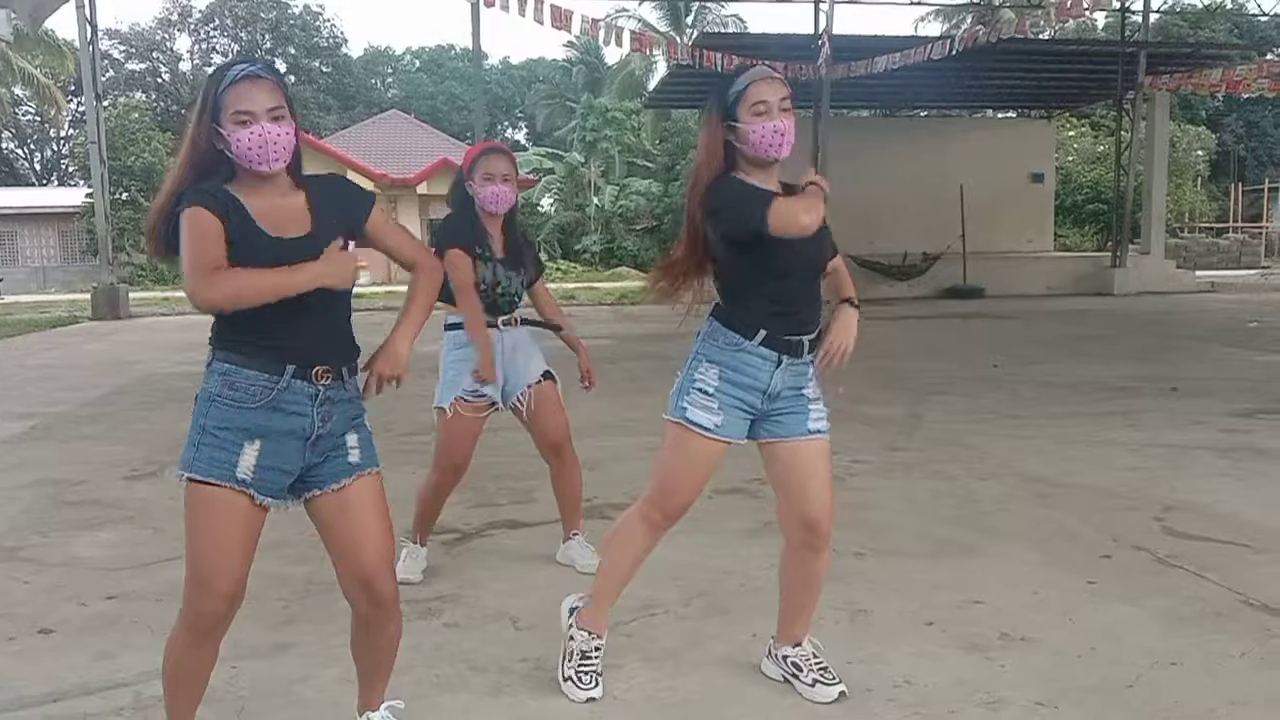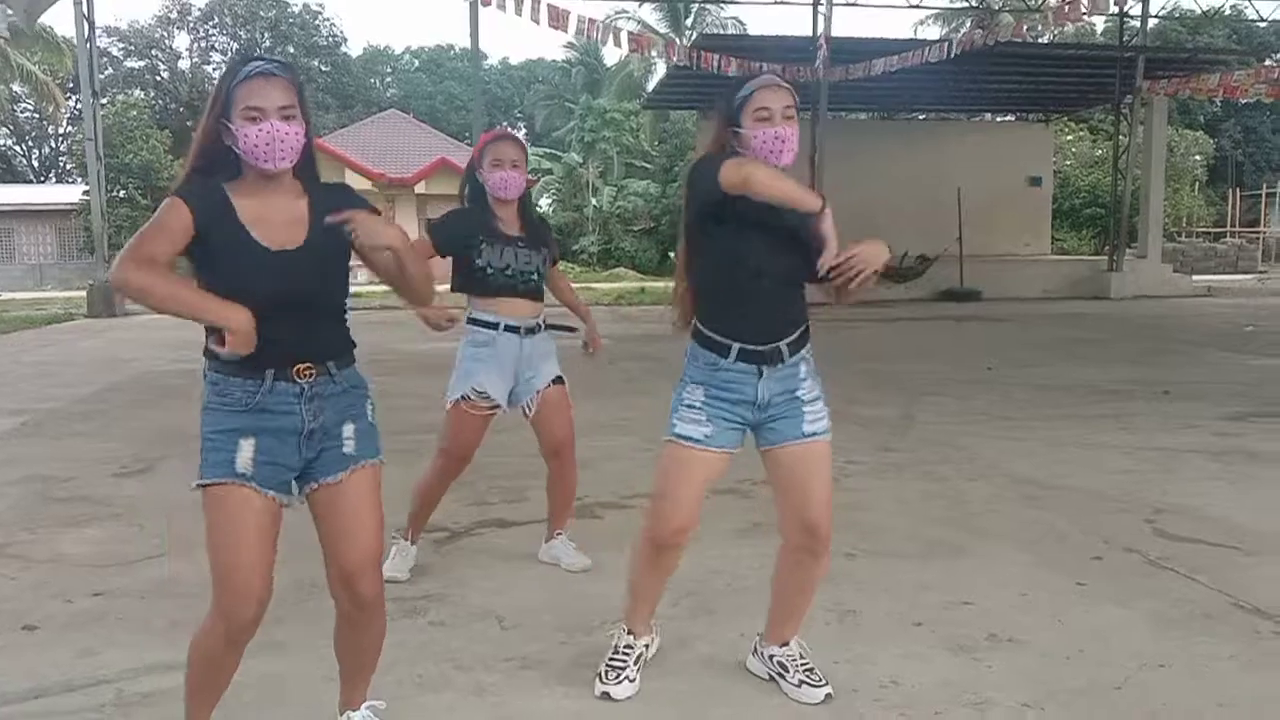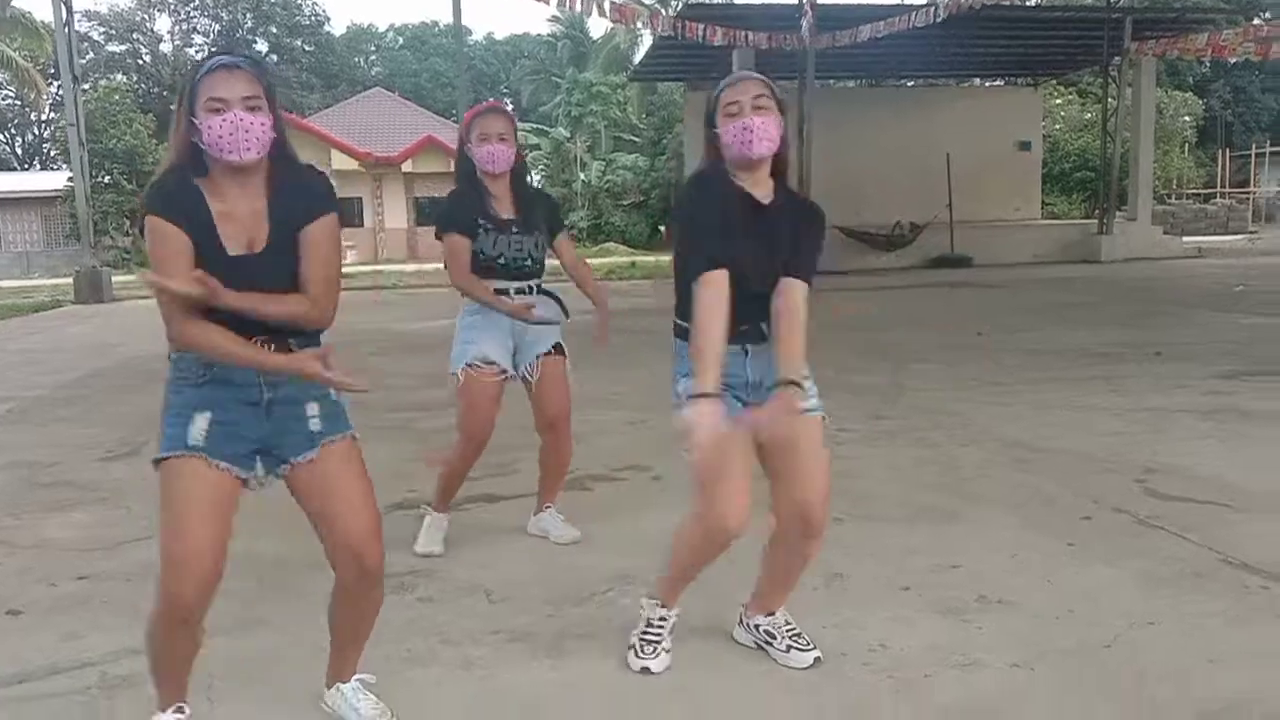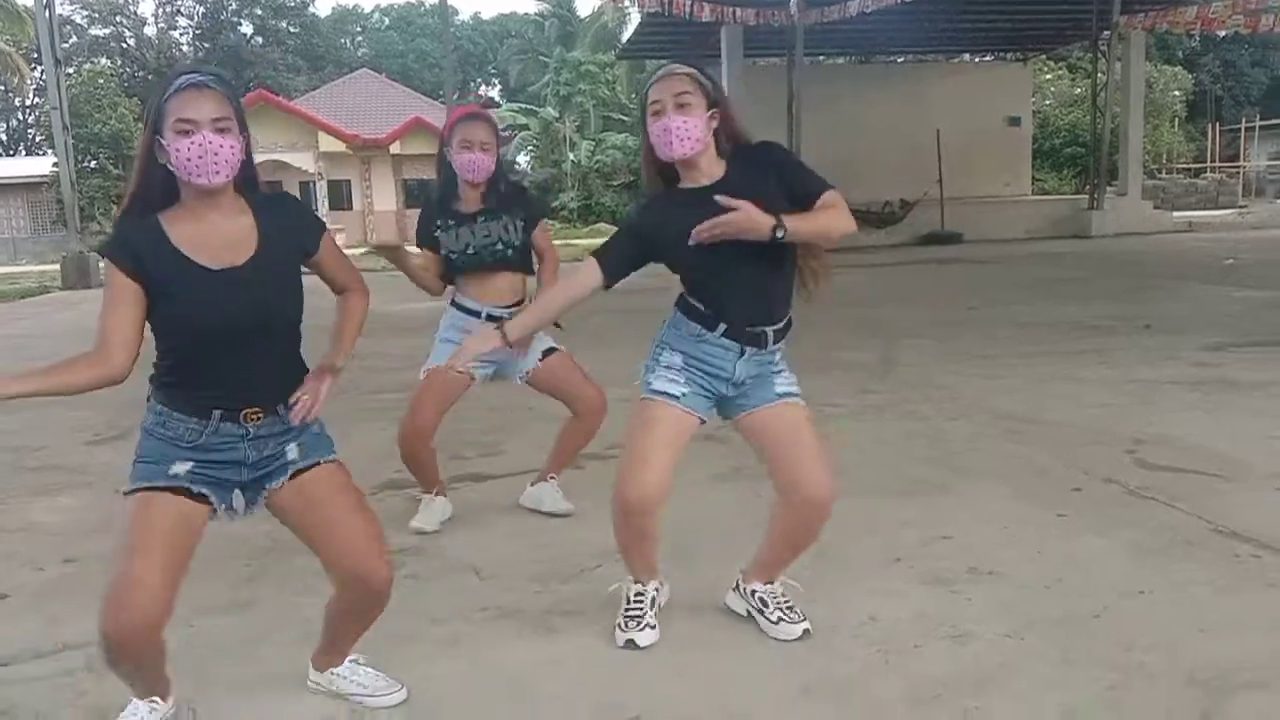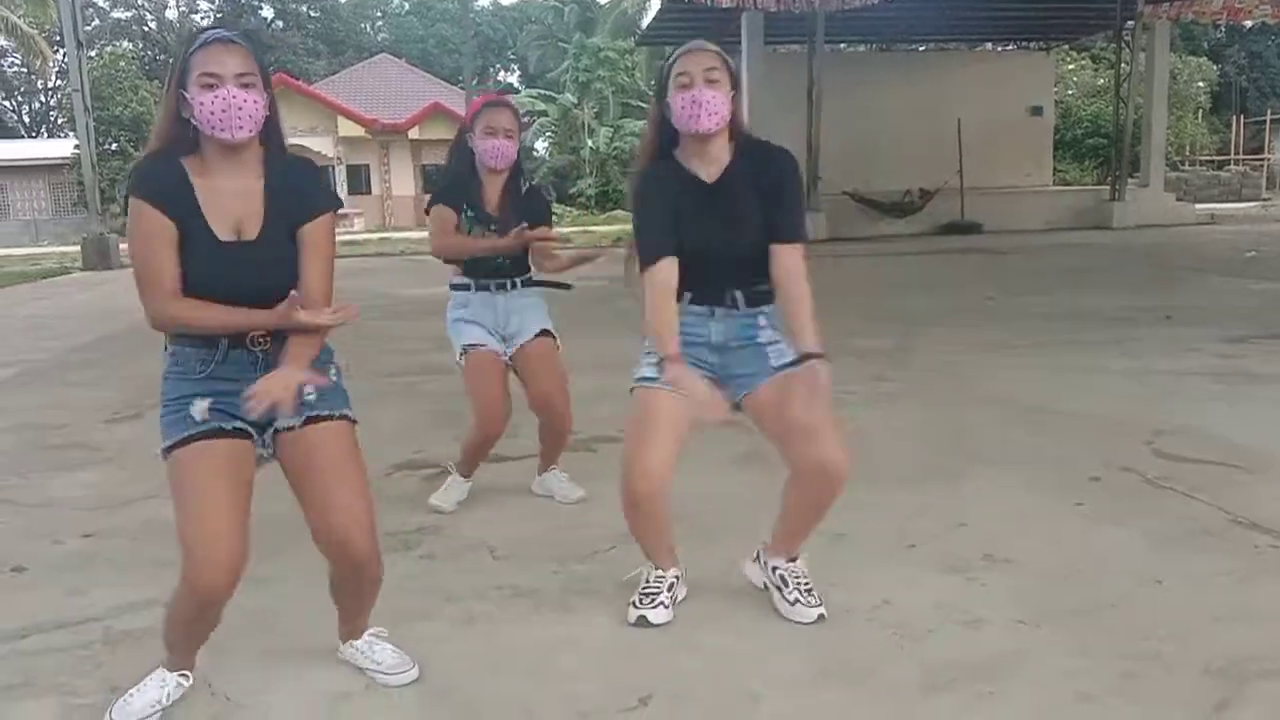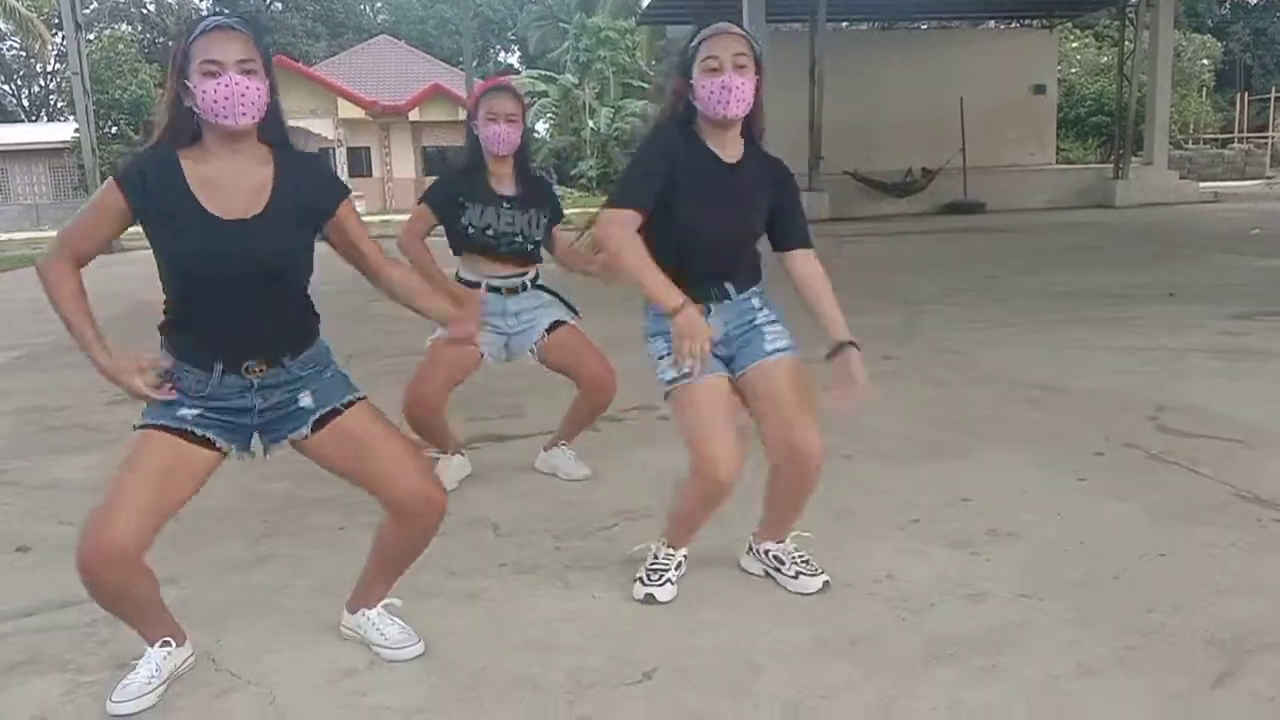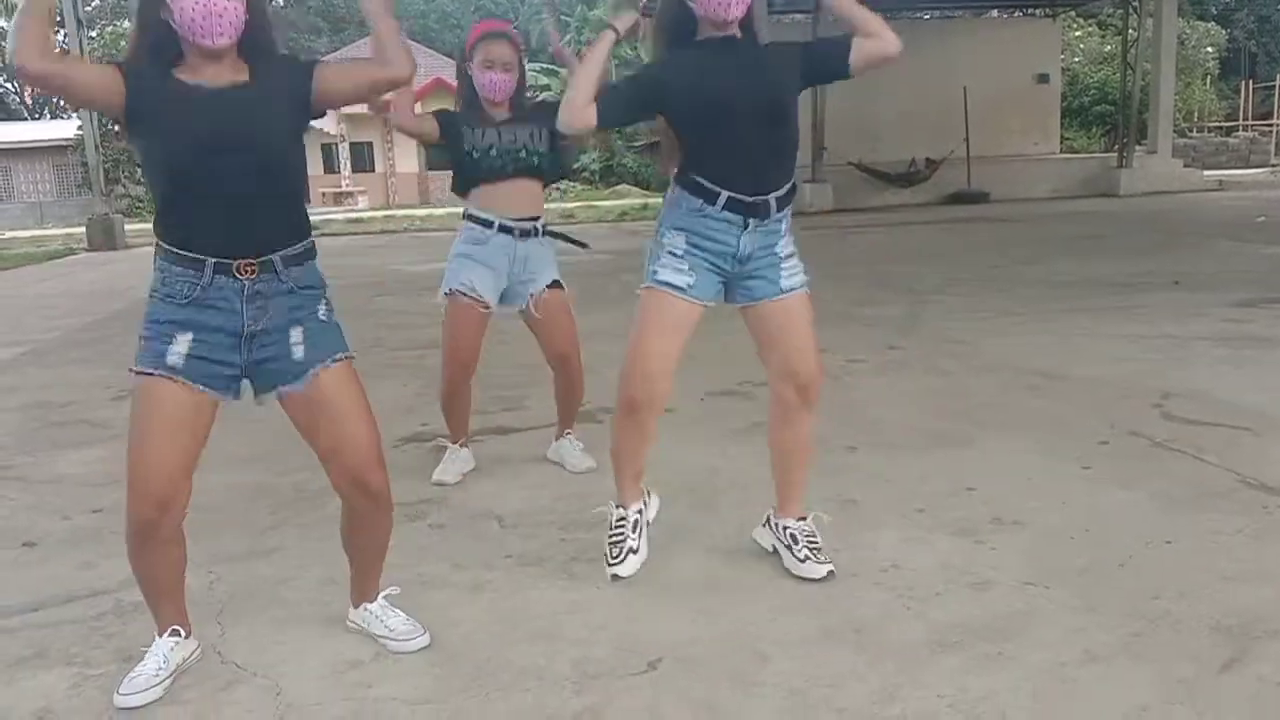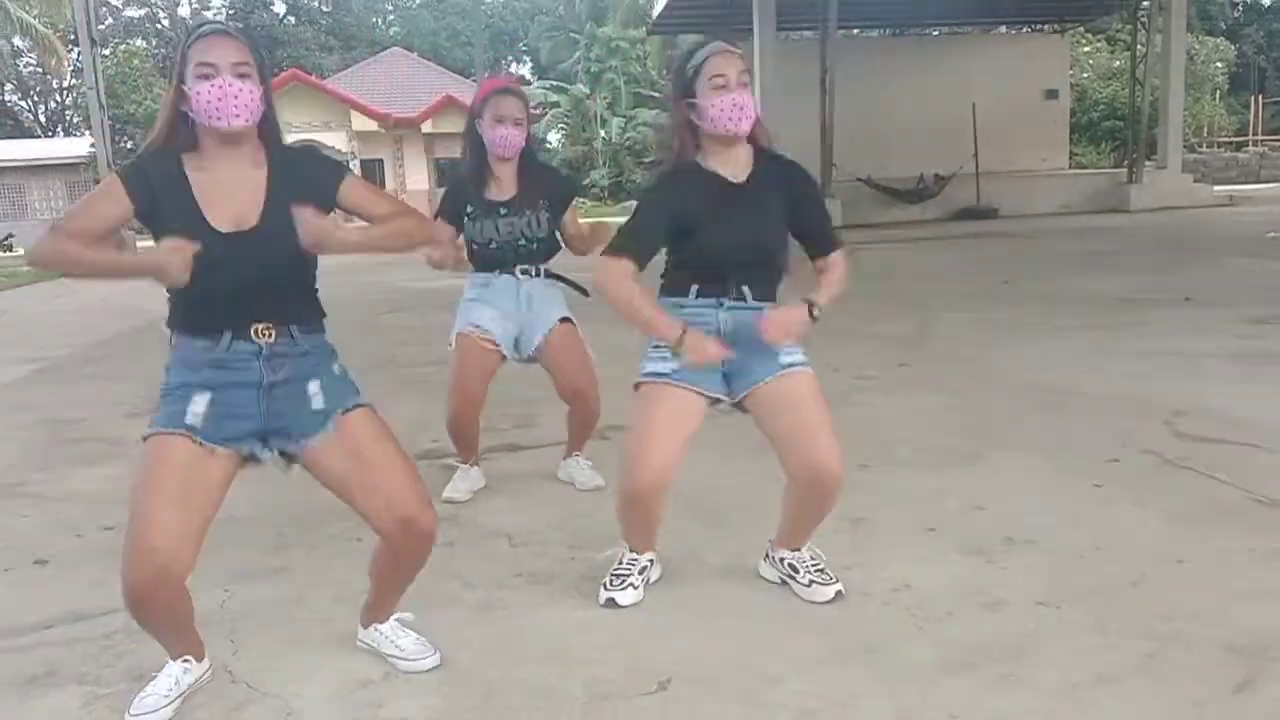
dt=0.3s
person 1, frame 1
left shoulder: (337, 196)
right shoulder: (207, 203)
left elbow: (428, 263)
right elbow: (209, 289)
left wrist: (401, 340)
right wrist: (321, 272)
left hip: (338, 407)
right hip: (247, 403)
left knee: (376, 587)
right knee: (212, 601)
person 1, frame 2
left shoulder: (339, 204)
right shoulder: (202, 201)
left elbow: (421, 294)
right elbow: (127, 271)
left wrist: (398, 249)
right wrist: (222, 310)
left hip: (339, 399)
right hip: (247, 405)
left knee: (361, 585)
right knee: (240, 604)
person 1, frame 3
left shoulder: (309, 190)
right shoulder: (173, 201)
left elbow: (319, 309)
right elbow: (184, 327)
left wrist: (218, 295)
right wrist: (287, 361)
left hip: (301, 392)
right hip: (209, 393)
left knee: (363, 559)
right knee: (185, 588)
person 1, frame 4
left shoulder: (285, 218)
right shoulder: (137, 240)
left elbow: (354, 290)
right elbow: (114, 358)
left wrist: (331, 368)
left hip: (285, 427)
right hip: (187, 436)
left knee: (371, 575)
right knee: (127, 622)
left ankle: (333, 663)
person 1, frame 5
left shoulder: (302, 181)
right shoulder: (157, 182)
left elbow: (315, 309)
right elbow: (163, 307)
left wrist: (289, 369)
right wrist: (273, 319)
left hip: (298, 372)
right hip: (203, 376)
left knee: (353, 544)
right knee: (213, 571)
left ankle: (356, 635)
person 1, frame 6
left shoulder: (308, 174)
right shoulder: (152, 173)
left elbow: (378, 262)
right elbow: (58, 261)
left wrist: (452, 315)
right wrist: (106, 359)
left hip: (299, 374)
right hip: (197, 385)
left knee: (422, 501)
right knee: (103, 554)
left ankle: (365, 607)
right ankle: (166, 644)
person 1, frame 7
left shoulder: (287, 79)
right shoulder: (142, 85)
left elbow: (396, 71)
right elbow: (34, 64)
left hip: (290, 296)
right hip: (189, 303)
left knee: (366, 480)
right knee: (151, 505)
left ankle: (367, 600)
right ankle: (175, 635)
person 1, frame 8
left shoulder: (305, 170)
right shoulder: (155, 178)
left elbow: (414, 225)
right elbow: (51, 248)
left wrist: (345, 236)
right wrist: (142, 263)
left hip: (306, 371)
right hip: (205, 379)
left knee: (413, 523)
right knee: (149, 575)
left ankle: (378, 621)
right ankle: (188, 658)
person 2, frame 1
left shoulder: (793, 197)
right shoulder: (727, 194)
left elbow: (835, 264)
right elbow: (802, 220)
left wrist: (847, 309)
right wrist: (815, 188)
left hip: (797, 372)
right hip: (730, 363)
left knee: (813, 524)
right knee: (662, 506)
left ankle: (790, 649)
right ankle: (588, 623)
person 2, frame 2
left shoulder: (794, 222)
right shoulder: (712, 177)
left elbow: (843, 278)
right elbow: (746, 175)
left wrist: (874, 255)
right wrist: (821, 215)
left hip: (789, 379)
right hip: (708, 381)
left knee: (812, 530)
right knee: (666, 527)
left ankle: (778, 646)
right ankle: (637, 635)
person 2, frame 3
left shoulder: (804, 214)
right shoulder: (704, 193)
left elbow: (792, 302)
right elbow: (708, 294)
left wrist: (789, 392)
right wrist: (706, 399)
left hip: (777, 365)
right hip: (708, 368)
left knee: (808, 514)
right knee: (723, 517)
left ankle: (763, 617)
right ankle: (661, 607)
person 2, frame 4
left shoulder: (767, 163)
right shoulder: (656, 215)
left elbow: (842, 221)
right elbow: (586, 277)
left wrist: (771, 227)
right wrist: (506, 331)
left hip: (764, 359)
right hip: (691, 354)
left knee: (815, 493)
right knee: (636, 493)
left ankle: (756, 586)
right ankle: (643, 585)
person 2, frame 5
left shoulder: (773, 165)
right shoulder: (657, 185)
left elbow: (789, 265)
right elbow: (660, 283)
left wrist: (809, 361)
right wrist: (674, 369)
left hip: (754, 330)
right hip: (682, 335)
left knee: (828, 461)
right knee: (642, 480)
left ankle: (777, 560)
right ankle: (663, 573)
person 2, frame 6
left shoulder: (773, 173)
right shoulder: (667, 144)
left elbow: (802, 263)
right elbow: (612, 230)
left wrist: (843, 344)
right wrist: (677, 305)
left hip: (750, 312)
right hip: (680, 318)
left knee: (802, 451)
right knee: (719, 467)
left ankle: (768, 544)
right ankle: (670, 550)
person 2, frame 7
left shoulder: (785, 58)
right shoulder: (671, 68)
left elbow: (887, 47)
right elbow: (573, 121)
left hip: (769, 235)
right hip: (695, 230)
left knee: (799, 381)
right knee: (640, 390)
left ankle: (788, 521)
right ankle: (630, 504)
person 2, frame 8
left shoulder: (788, 179)
right shoulder: (676, 188)
left elbow: (834, 263)
right elbow: (612, 274)
left wrist: (803, 310)
right wrist: (679, 333)
left hip: (764, 336)
right hip: (689, 332)
left knee: (823, 470)
right knee: (644, 479)
left ankle: (787, 552)
right ankle: (640, 556)
person 3, frame 1
left shoulder: (521, 243)
right shoulder: (455, 228)
left elbow: (543, 299)
right elbow: (464, 286)
left wrist: (579, 346)
right wrist: (484, 349)
left hip: (515, 340)
right hip: (468, 343)
left knee: (560, 443)
right knee: (450, 463)
left ankle: (573, 540)
right ankle: (416, 545)
person 3, frame 2
left shoulder: (539, 229)
right shoulder: (462, 222)
left elbow: (557, 278)
left wrist: (588, 318)
right wrist: (426, 309)
left hip: (537, 343)
right hip: (485, 344)
left knee: (561, 447)
right knee: (452, 456)
left ankle: (556, 539)
right ankle: (406, 542)
person 3, frame 3
left shoulder: (538, 203)
right shoulder: (459, 204)
left elbow: (570, 258)
right elbow: (459, 275)
left wrist: (601, 303)
right wrist: (507, 306)
left hip: (540, 315)
right hip: (485, 317)
left knee: (556, 420)
right knee: (474, 432)
left ankle: (545, 513)
right ankle: (437, 515)
person 3, frame 4
left shoulder: (517, 197)
right shoulder: (436, 211)
left elbow: (549, 253)
right elbow: (430, 282)
right wrist: (401, 260)
right hip: (462, 328)
left knee: (592, 404)
right knee: (413, 431)
left ankle: (542, 484)
right ankle: (435, 496)
person 3, frame 5
left shoulder: (532, 199)
right shoulder: (452, 187)
left elbow: (545, 262)
right elbow: (441, 243)
left wrist: (579, 257)
right wrist: (510, 242)
left hip: (522, 302)
right hip: (473, 306)
left knee: (554, 403)
right knee: (492, 416)
left ankle: (549, 472)
right ankle: (460, 475)
person 3, frame 6
left shoulder: (540, 189)
right shoulder: (455, 182)
left elbow: (566, 254)
right elbow: (410, 237)
left wrist: (595, 263)
right wrist: (445, 287)
left hip: (532, 300)
right hip: (477, 302)
left knee: (601, 382)
right knee: (419, 402)
left ankle: (555, 448)
right ankle: (452, 455)
person 3, frame 7
left shoulder: (540, 115)
right shoulder: (457, 122)
right elbow: (404, 121)
left hip: (534, 245)
right hip: (479, 244)
left knee: (567, 354)
right knee: (458, 364)
left ankle: (565, 437)
right ankle: (458, 446)
person 3, frame 8
left shoulder: (548, 182)
right shoulder: (463, 190)
left elbow: (576, 241)
right elbow: (435, 251)
left wrist: (595, 237)
right wrist: (450, 255)
left hip: (542, 293)
right hip: (487, 295)
left knee: (584, 392)
right knee: (463, 402)
left ankle: (574, 458)
right ankle: (469, 466)
